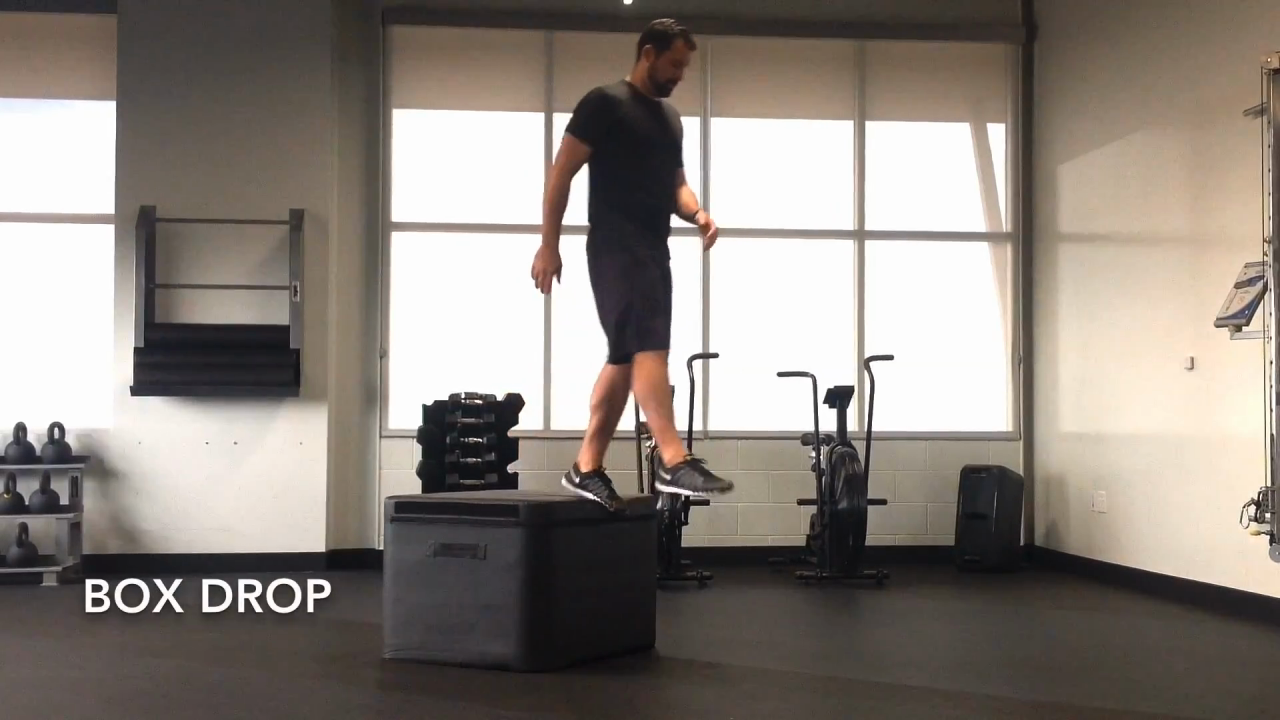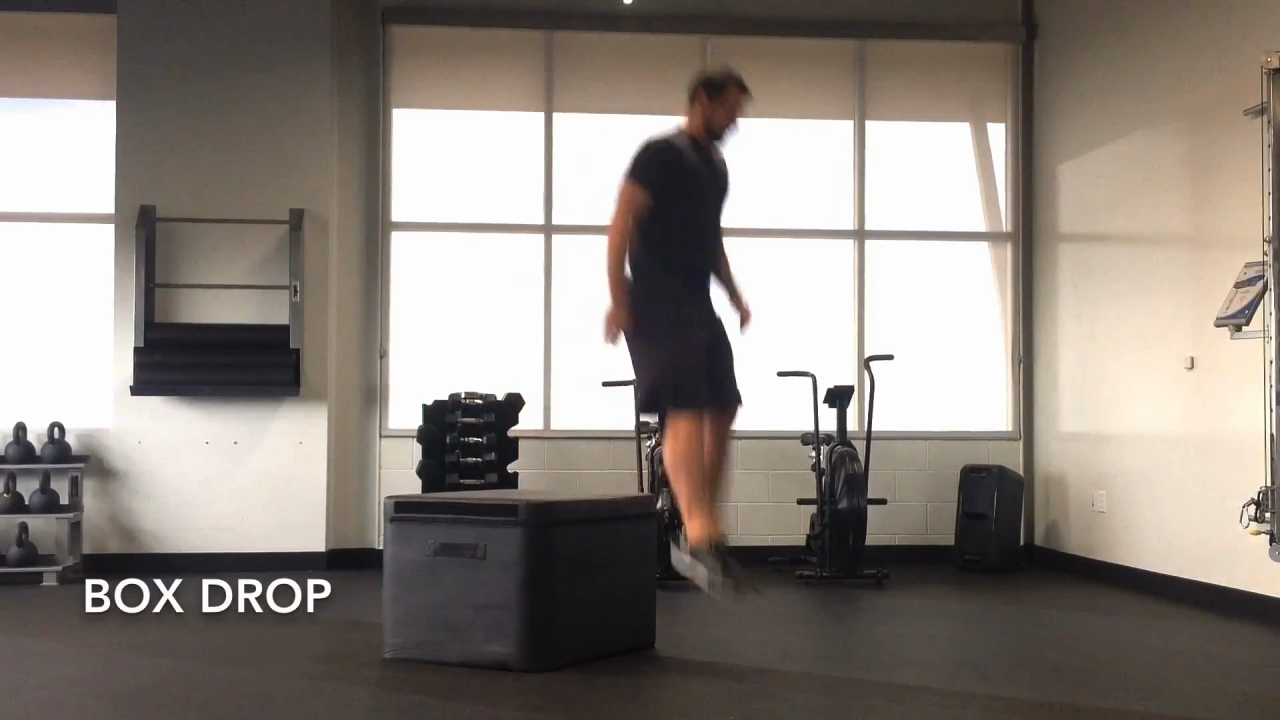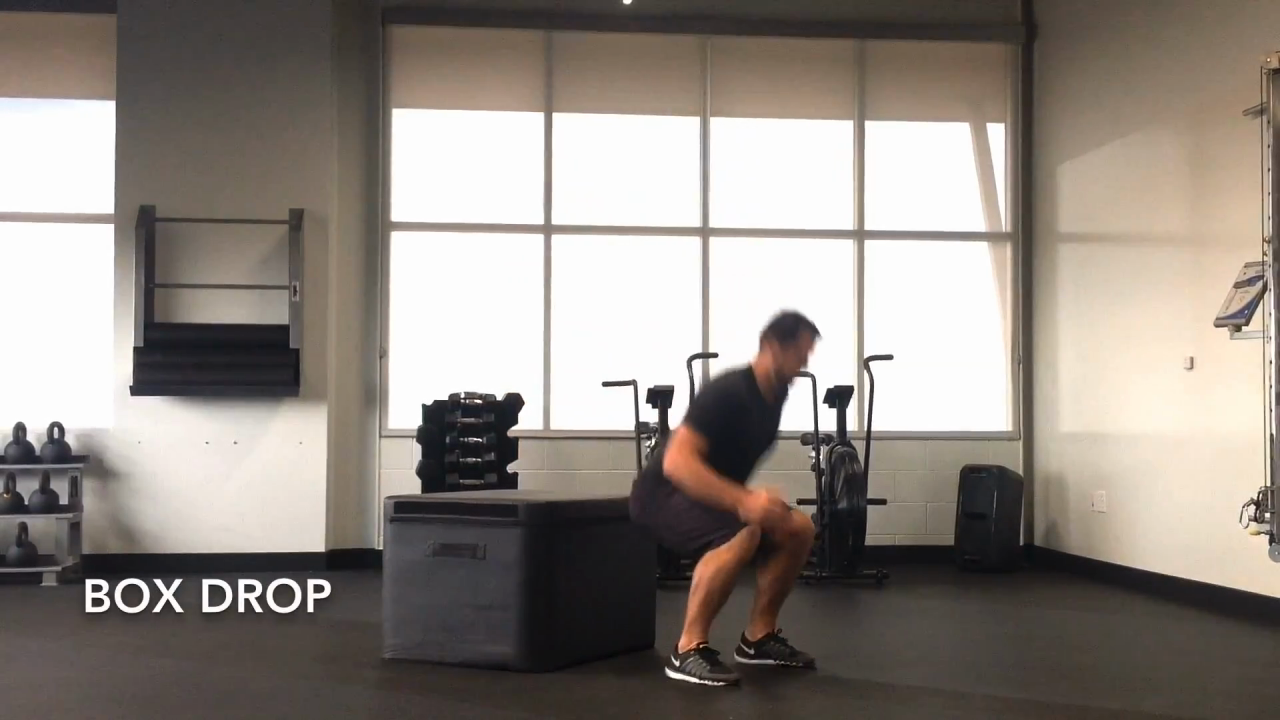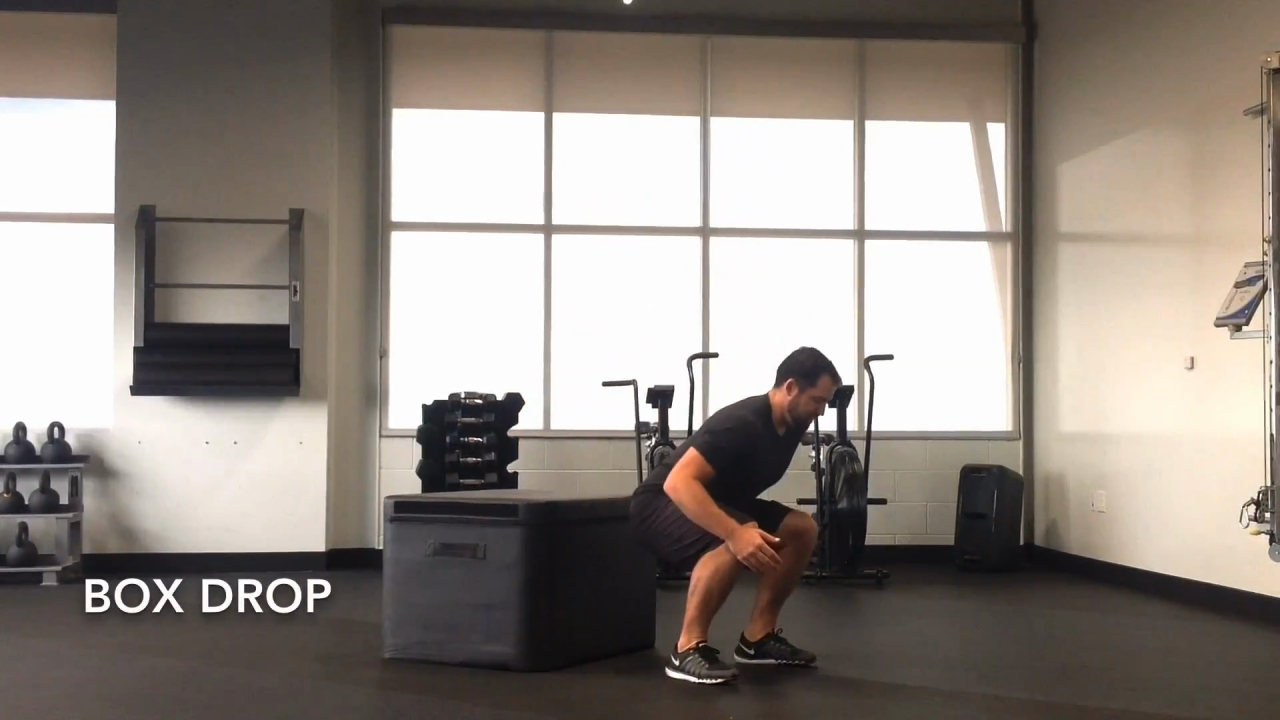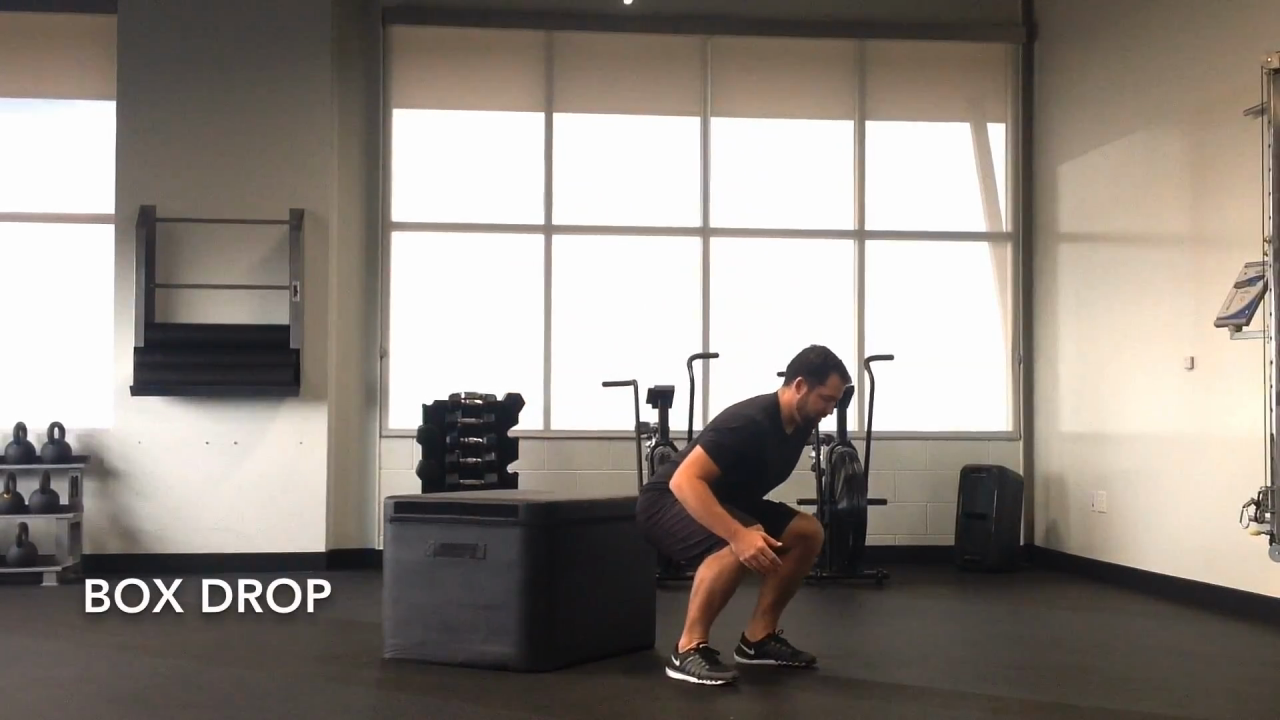
dt=0.3s
person 1, frame 1
left shoulder: (670, 118)
right shoulder: (604, 103)
left elbow: (676, 183)
right elbow: (561, 174)
left wrist: (697, 214)
right wrist: (548, 246)
left hip: (653, 250)
right hip: (616, 248)
left knee: (624, 360)
right knee: (649, 350)
left ankle: (587, 467)
right ankle: (676, 463)
person 1, frame 2
left shoulder: (716, 163)
right shoulder: (663, 154)
right elbow: (622, 224)
left wrist: (734, 292)
right wrist: (619, 301)
left hip: (695, 301)
right hip: (658, 300)
left knee: (722, 411)
right knee: (685, 414)
left ankle: (702, 533)
right ankle: (700, 541)
person 1, frame 3
left shoulder: (774, 395)
right shoulder: (728, 393)
right elbow: (676, 460)
right wrist: (741, 500)
left hip: (714, 493)
right hip: (662, 494)
left knee: (798, 529)
right knee: (740, 536)
left ankle: (758, 637)
right ankle: (689, 648)
person 1, frame 4
left shoulder: (791, 426)
right shoulder: (741, 424)
right elbow: (679, 483)
right wrist: (736, 533)
right hip: (660, 504)
left knee: (802, 528)
right knee: (738, 540)
left ankle: (757, 637)
right ankle: (687, 649)
person 1, frame 5
left shoulder: (801, 424)
right shoulder: (748, 422)
right elbow: (683, 481)
right wrist: (738, 535)
right hip: (668, 503)
left knee: (808, 532)
right knee: (742, 545)
left ankle: (758, 637)
right ankle: (689, 649)
